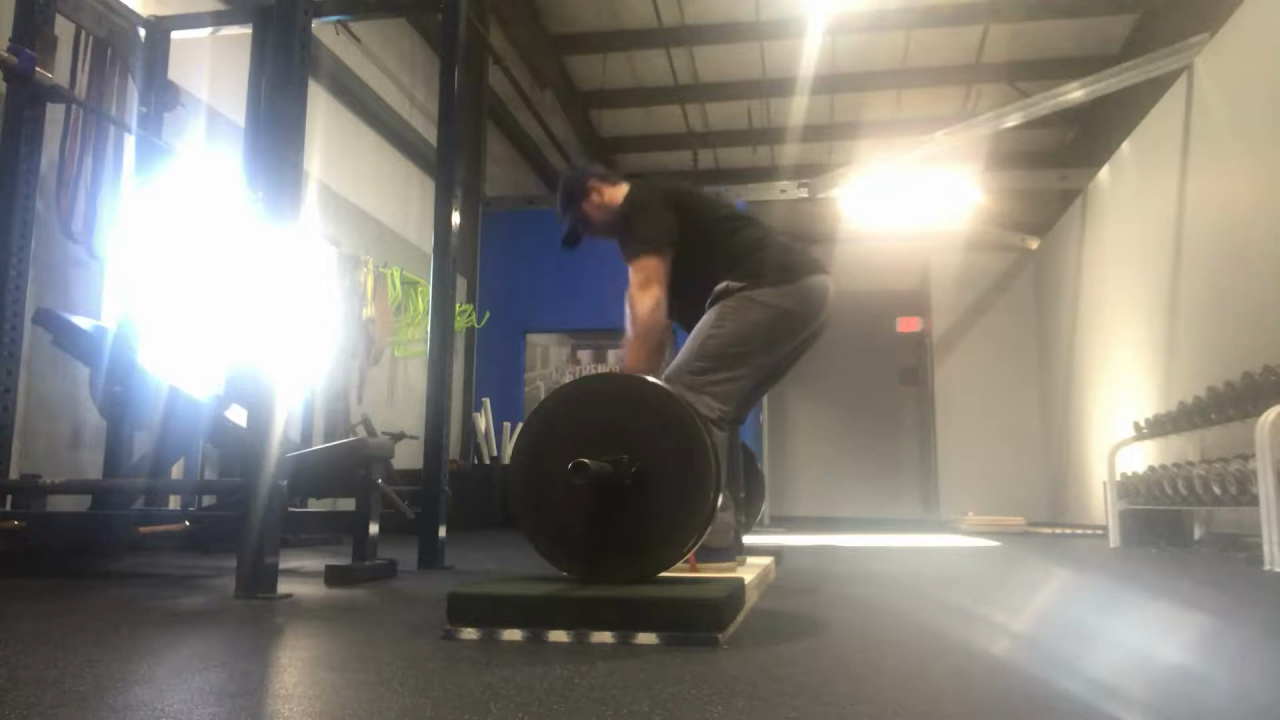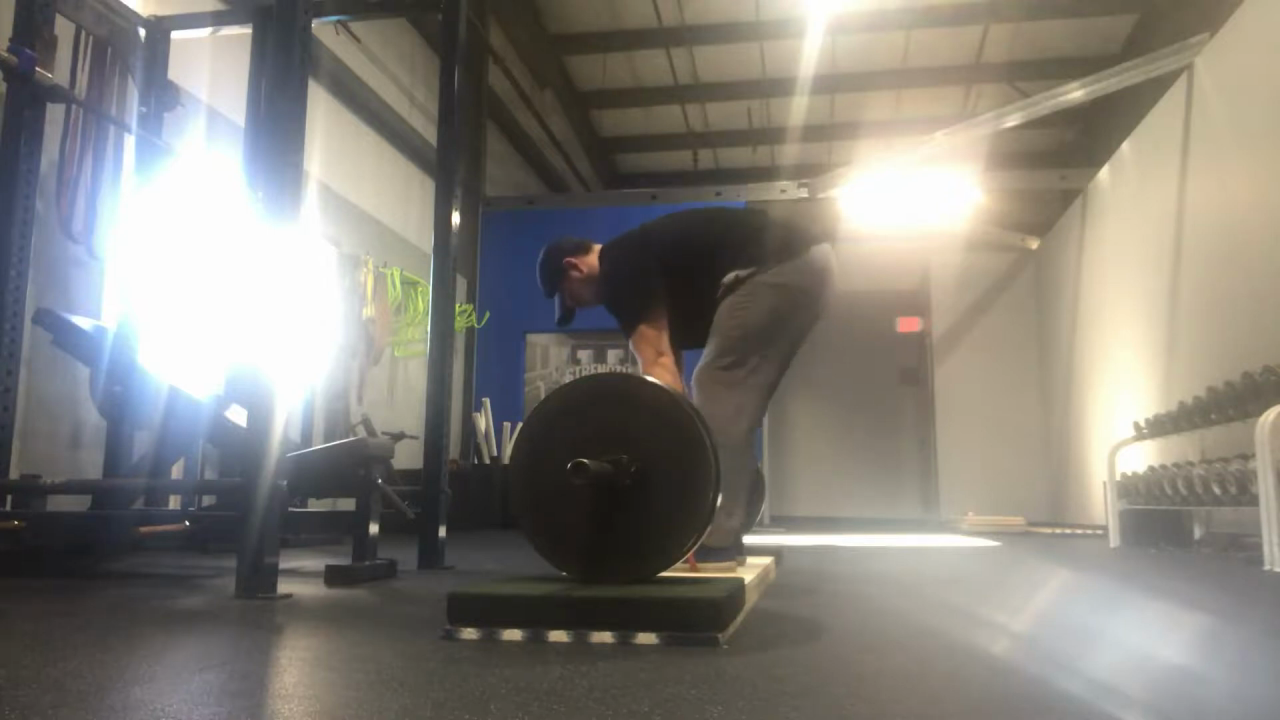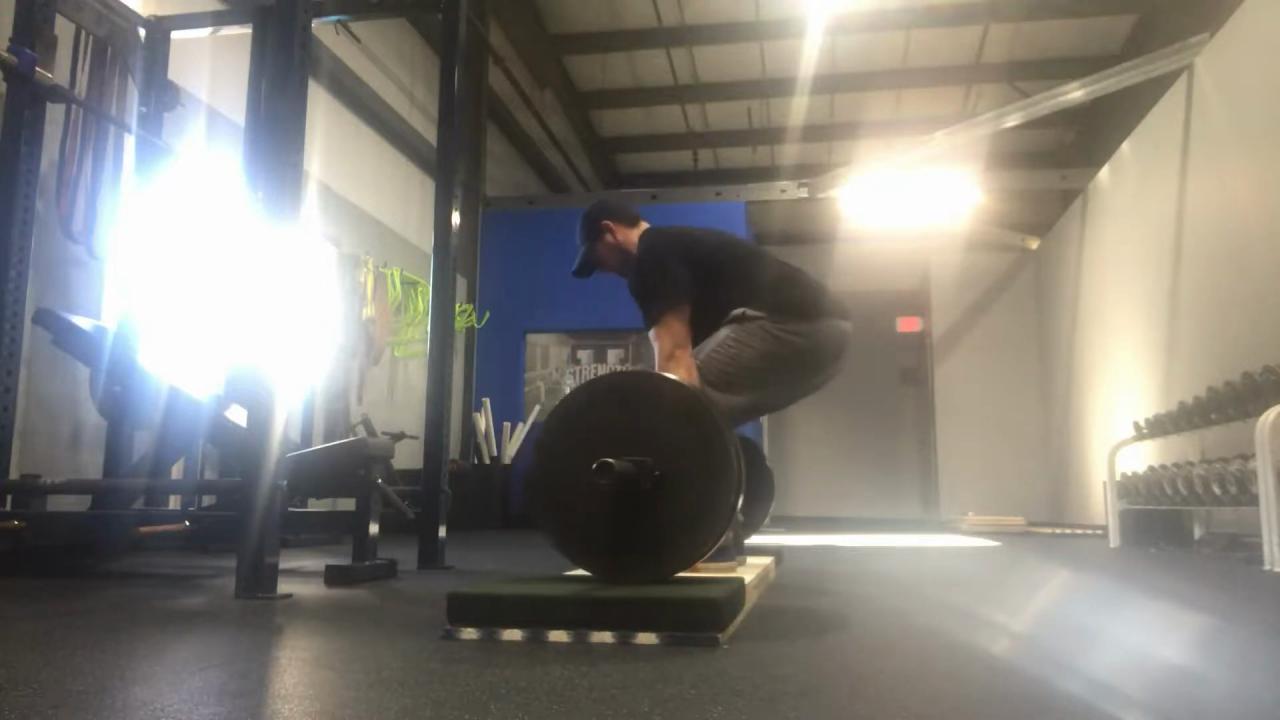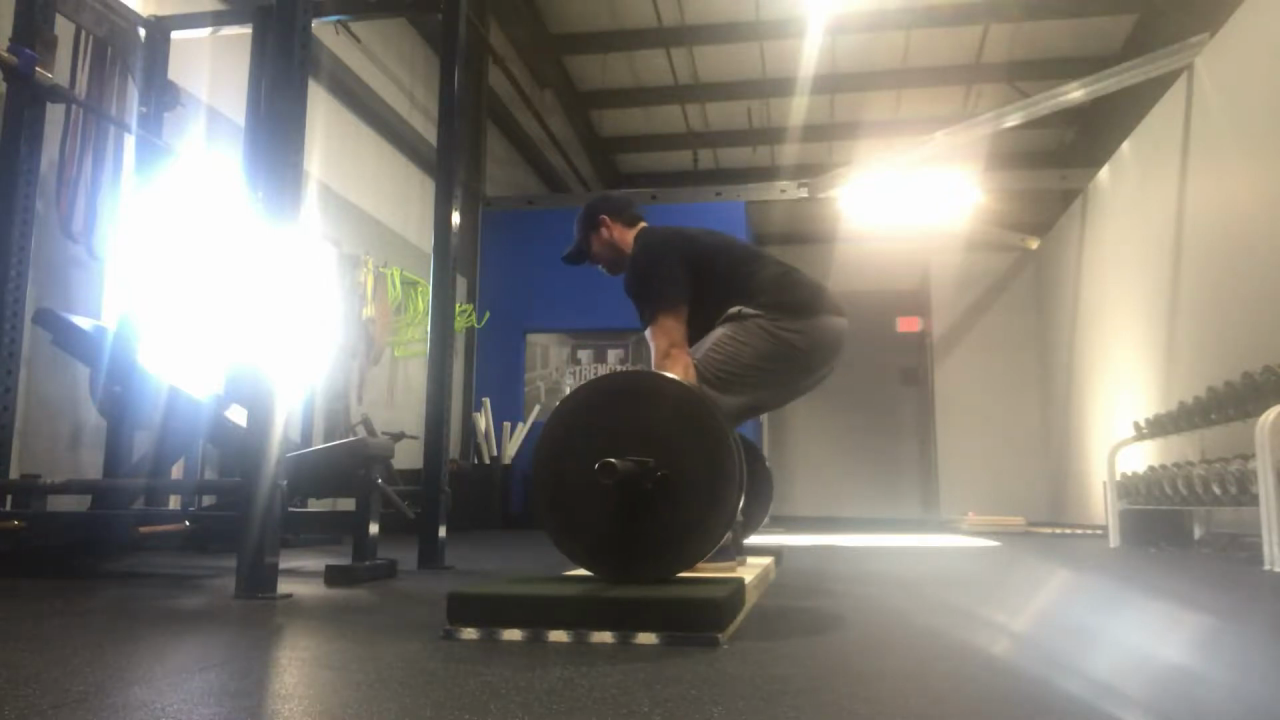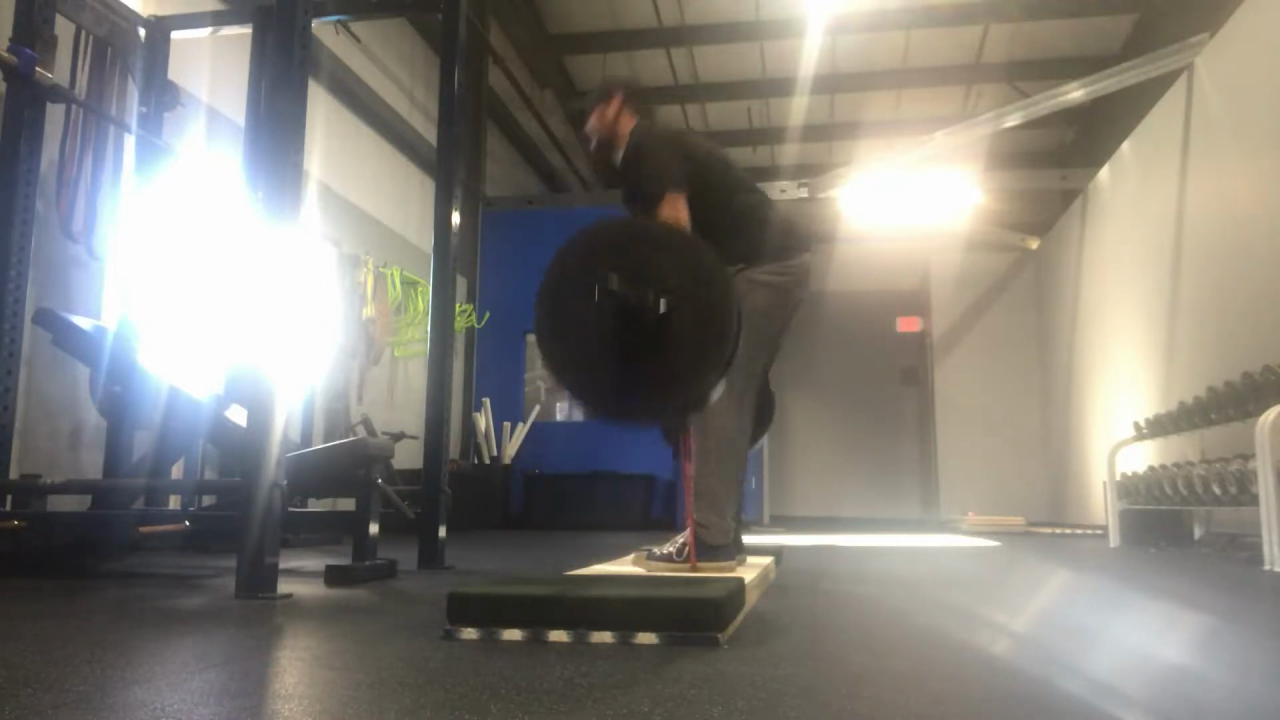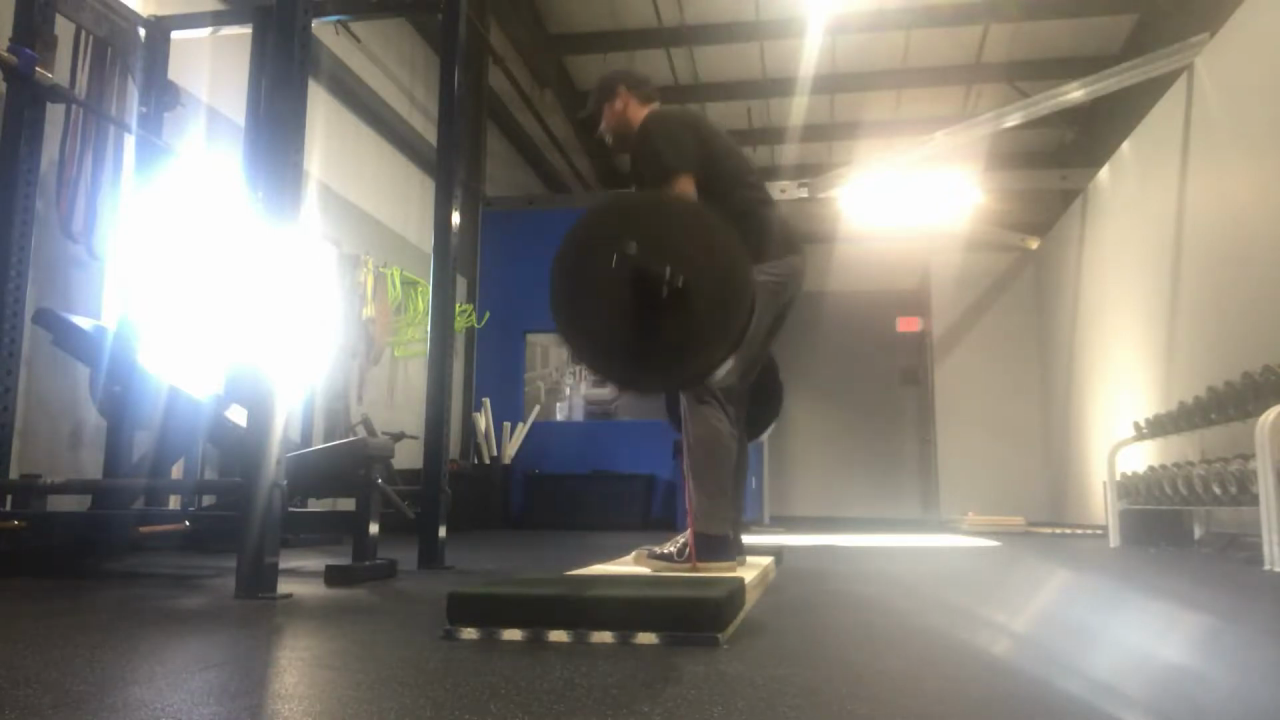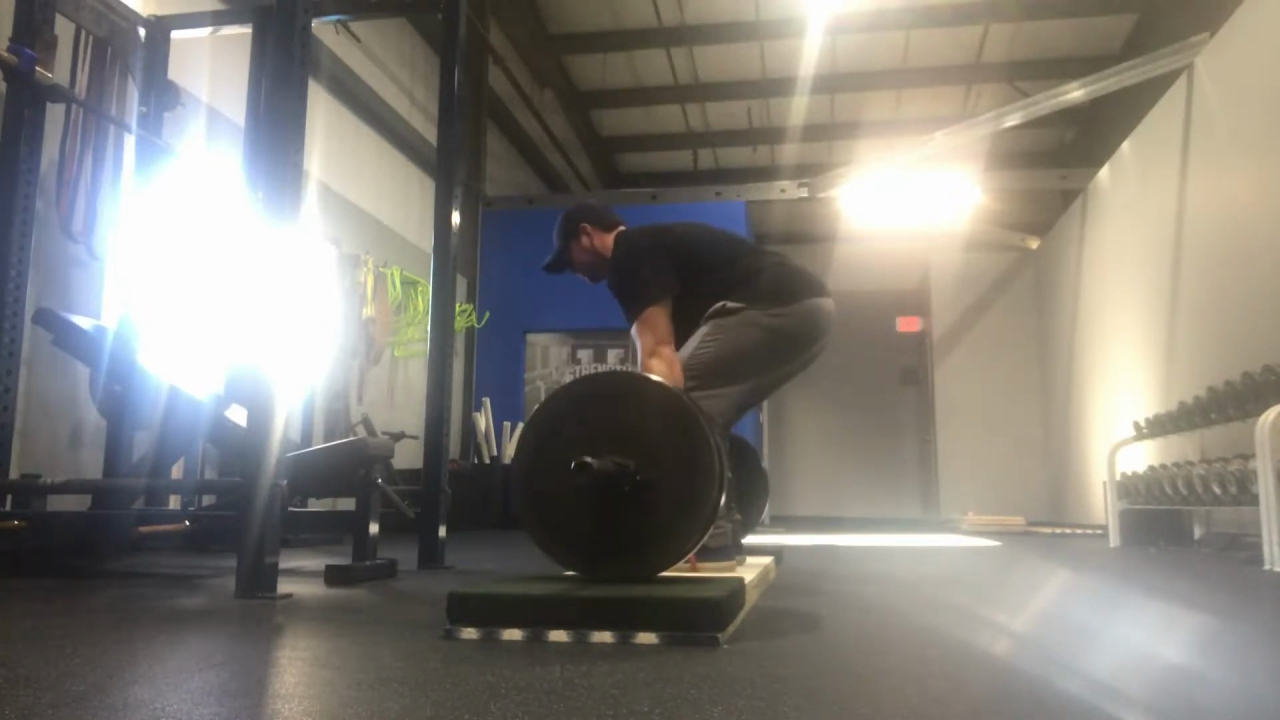
dt=0.7s
person 1, frame 1
left shoulder: (641, 205)
right shoulder: (661, 210)
left elbow: (647, 293)
right elbow: (657, 303)
left wrist: (631, 380)
left hip: (775, 288)
right hip: (804, 287)
left knee: (689, 399)
right knee: (712, 409)
left ankle: (710, 543)
right ankle: (722, 537)
person 1, frame 2
left shoulder: (621, 267)
right shoulder: (638, 257)
left elbow: (658, 362)
right elbow: (665, 359)
left hip: (781, 265)
right hip: (805, 259)
left knee: (719, 391)
right knee: (728, 396)
left ankle: (713, 542)
right ankle: (723, 535)
person 1, frame 3
left shoulder: (653, 256)
right shoulder: (675, 247)
left elbow: (674, 354)
right elbow: (685, 351)
left hip: (792, 323)
right hip: (824, 326)
person 1, frame 4
left shoulder: (649, 255)
right shoulder: (670, 248)
left elbow: (671, 355)
right elbow: (682, 352)
left hip: (790, 322)
right hip: (818, 326)
person 1, frame 5
left shoulder: (644, 148)
right shoulder: (659, 149)
left elbow: (674, 230)
right elbow: (684, 237)
left hip: (761, 262)
right hip: (776, 260)
left knee: (714, 393)
right knee: (725, 395)
left ankle: (709, 542)
right ankle: (720, 535)
person 1, frame 6
left shoulder: (657, 130)
right shoulder: (680, 132)
left hip: (754, 263)
right hip: (775, 261)
left knee: (706, 392)
right knee: (722, 398)
left ankle: (710, 541)
right ankle: (720, 535)
person 1, frame 7
left shoulder: (631, 255)
right shoulder: (651, 249)
left elbow: (659, 355)
right elbow: (667, 353)
left hip: (781, 309)
right hip: (806, 308)
right knee: (699, 407)
left ankle: (707, 542)
right ankle: (720, 536)
